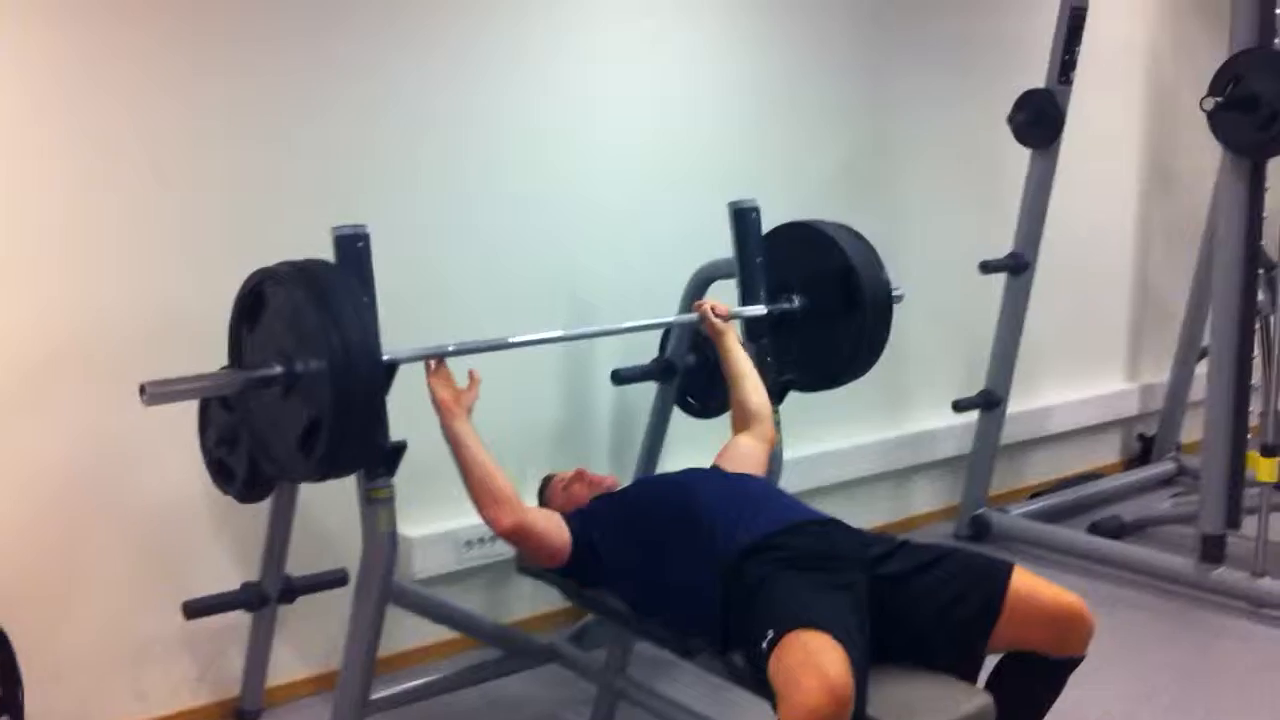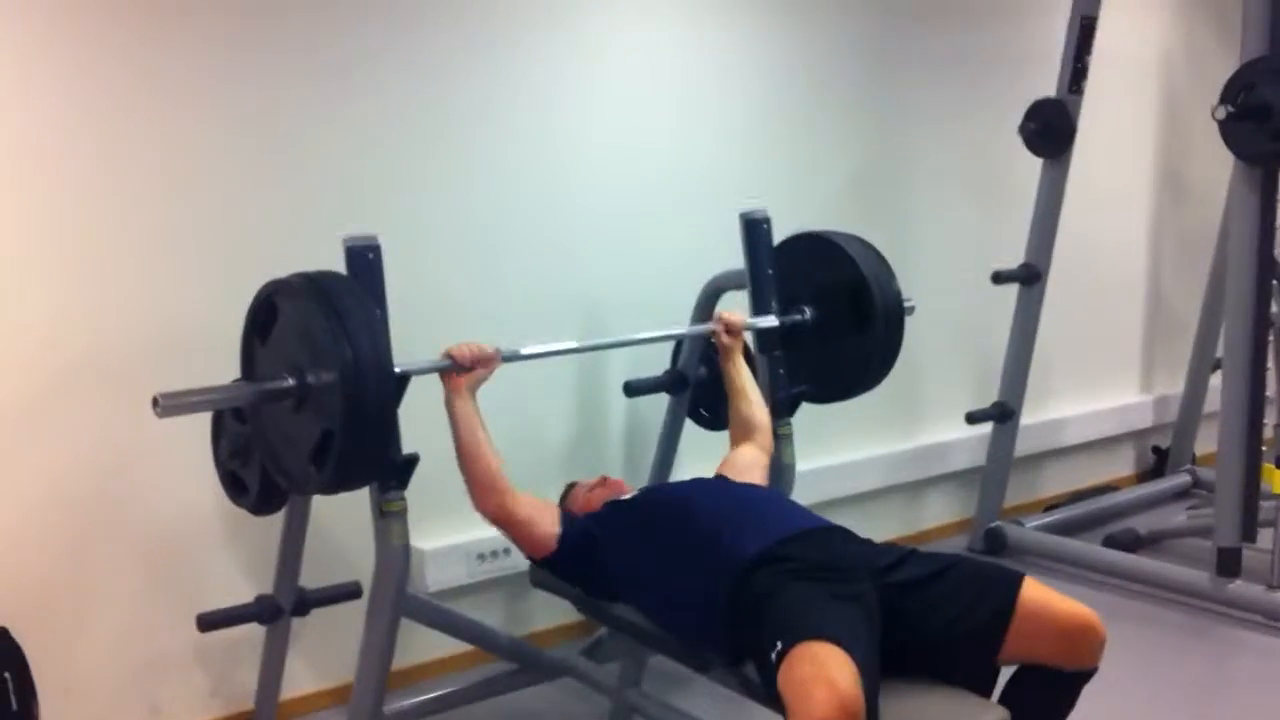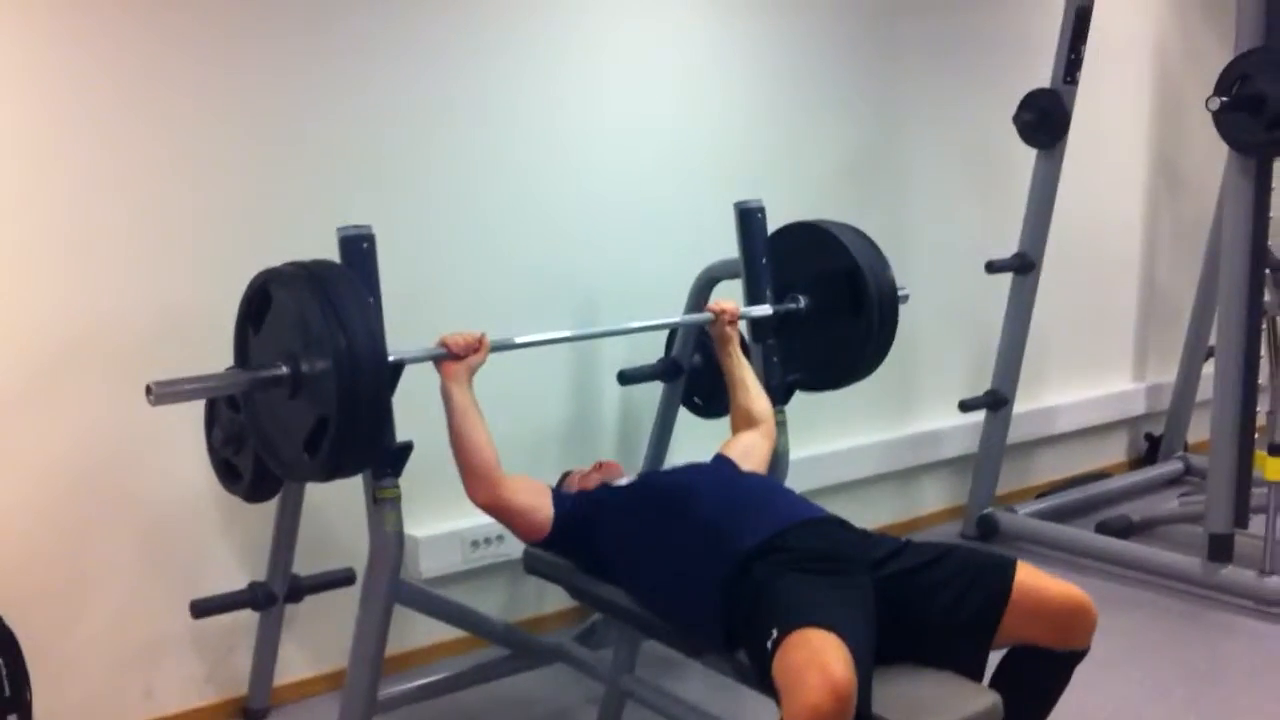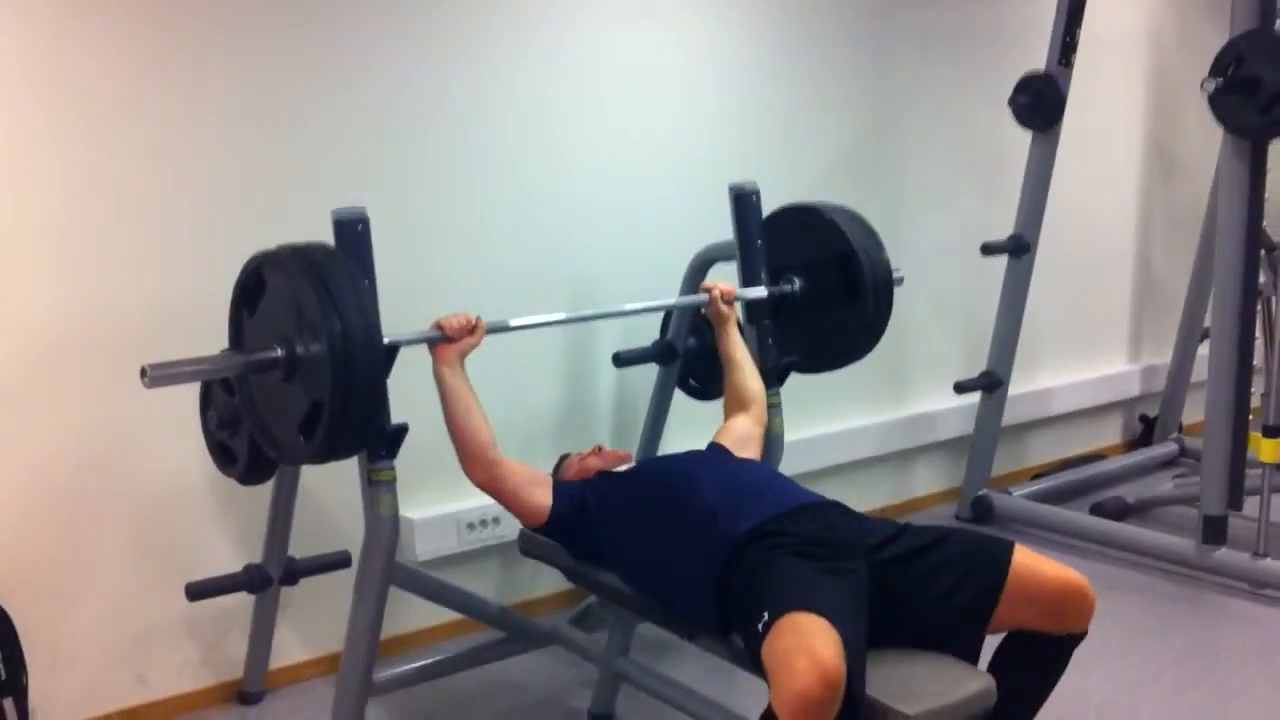
dt=0.5s
person 1, frame 1
left shoulder: (698, 488)
right shoulder: (588, 535)
left elbow: (758, 430)
right elbow: (509, 517)
left wrist: (725, 340)
right wrist: (455, 418)
left hip: (845, 547)
right hip: (764, 578)
left knee: (1065, 623)
person 1, frame 2
left shoulder: (708, 494)
right shoulder: (590, 540)
left elbow: (755, 440)
right elbow: (499, 501)
left wrist: (730, 355)
right wrist: (461, 395)
left hip: (856, 558)
right hip: (770, 586)
left knee: (1078, 634)
person 1, frame 3
left shoulder: (703, 479)
right shoulder: (585, 517)
left elbow: (759, 430)
right elbow: (491, 489)
left wrist: (727, 345)
right wrist: (456, 380)
left hip: (849, 547)
right hip: (767, 576)
left knee: (1069, 614)
person 1, frame 4
left shoulder: (697, 467)
right shoulder: (582, 507)
left elbow: (748, 412)
right elbow: (489, 468)
left wrist: (725, 326)
right wrist: (450, 362)
left hip: (844, 530)
right hip: (763, 560)
left knee: (1066, 599)
